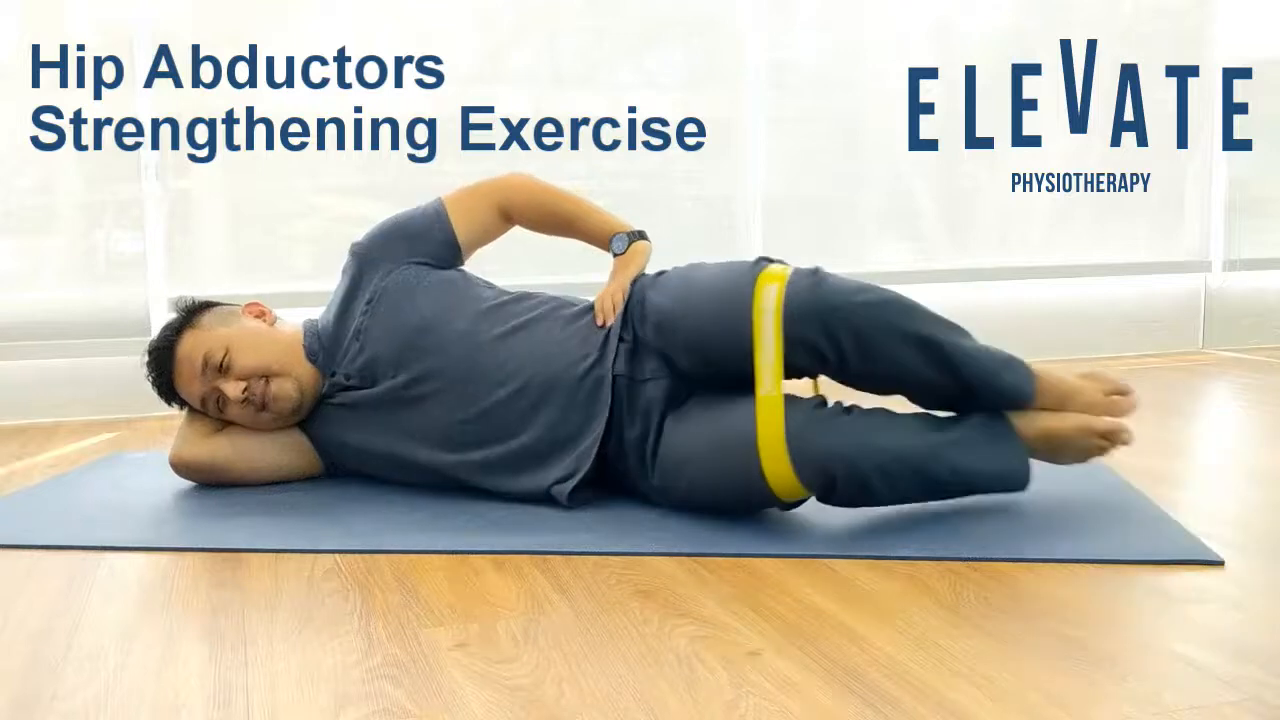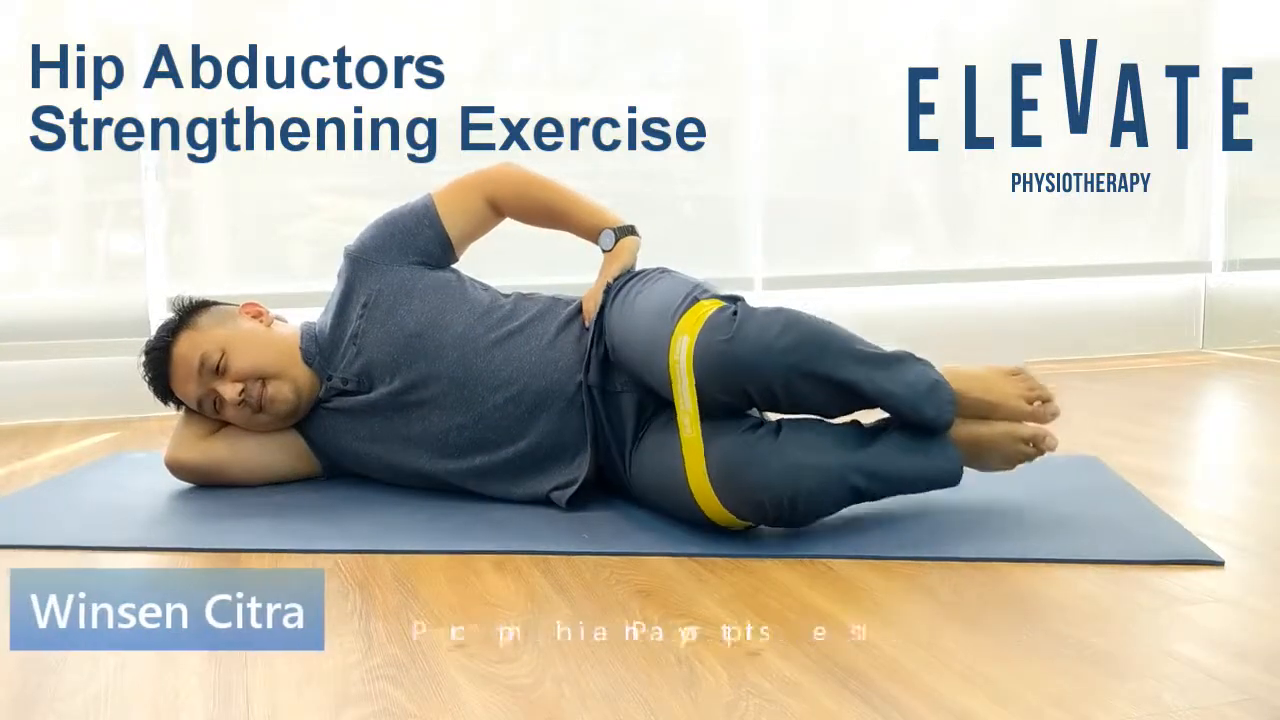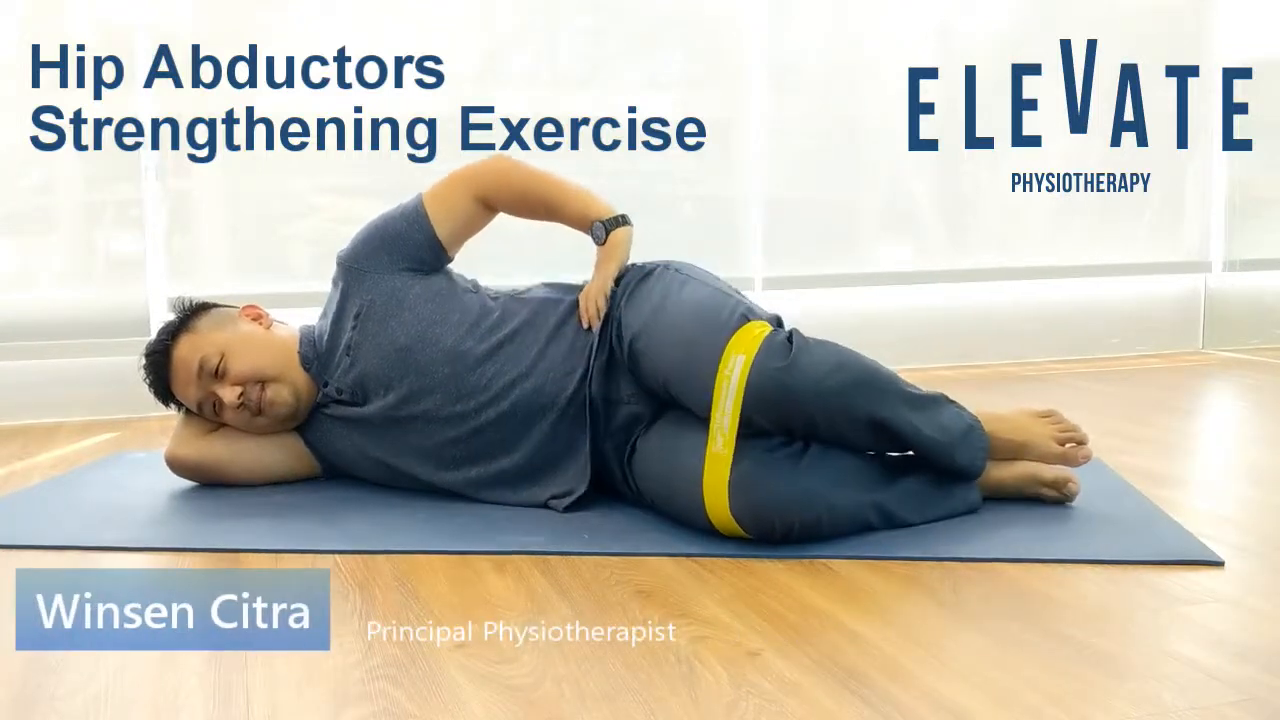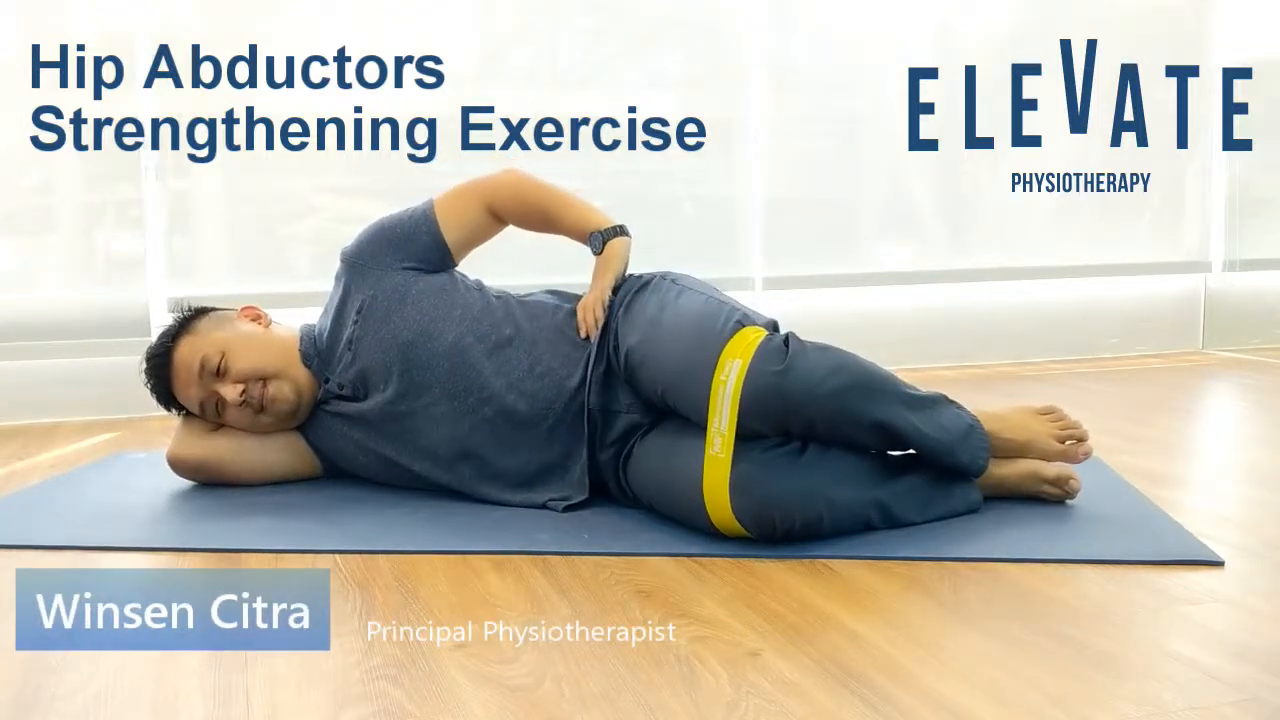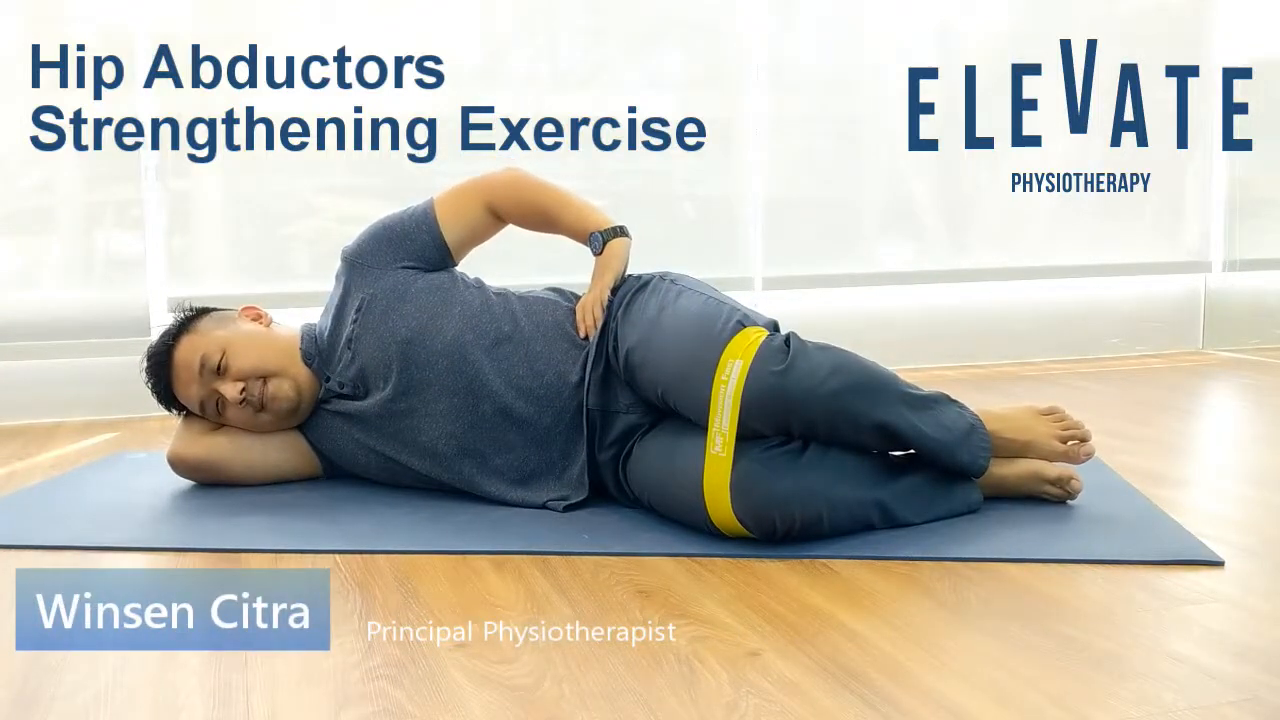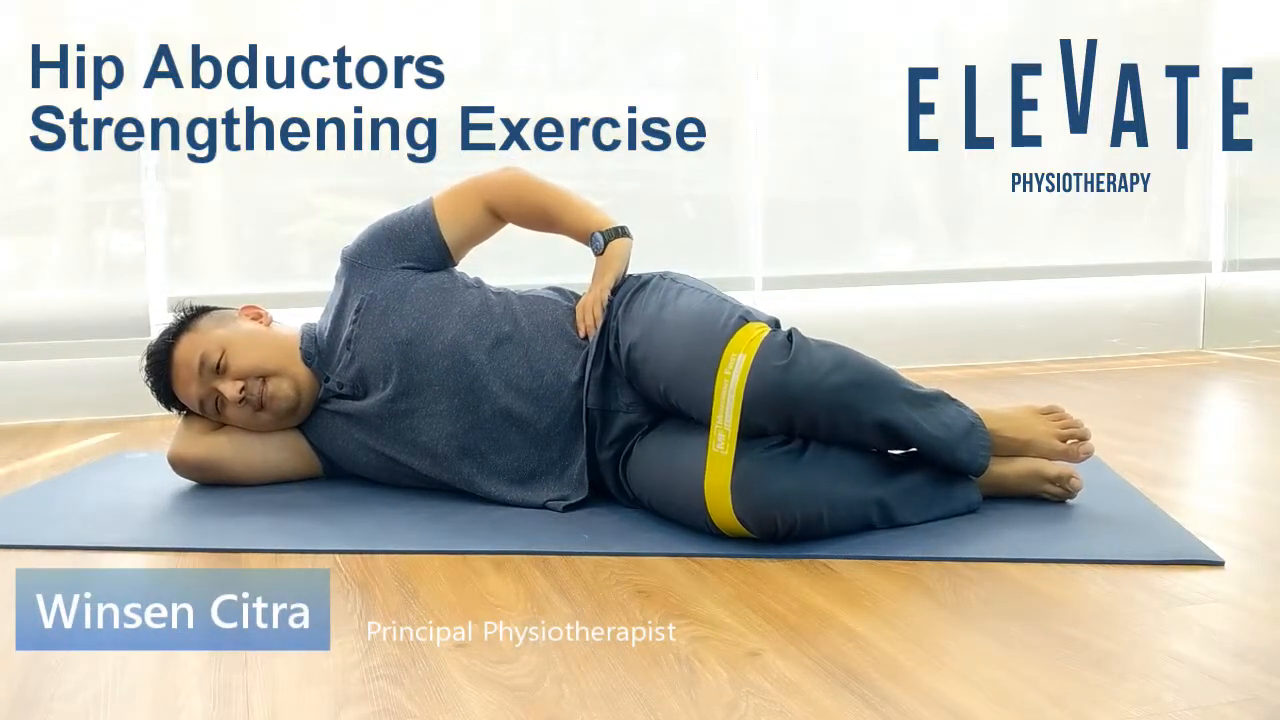
dt=0.7s
person 1, frame 1
left shoulder: (375, 270)
right shoulder: (329, 436)
left elbow: (509, 191)
left wrist: (627, 243)
left hip: (641, 337)
right hip: (644, 454)
left knee: (808, 310)
right knee: (821, 446)
left ankle: (1028, 389)
right ankle: (1021, 445)
person 1, frame 2
left shoulder: (369, 269)
right shoulder: (326, 436)
left elbow: (499, 182)
left wrist: (616, 236)
left hip: (626, 324)
right hip: (624, 452)
left knee: (726, 350)
right knee: (754, 475)
left ankle: (938, 393)
right ankle: (950, 446)
person 1, frame 3
left shoulder: (367, 271)
right shoulder: (327, 438)
left elbow: (488, 176)
left wrist: (608, 228)
left hip: (634, 323)
right hip: (628, 449)
left knee: (774, 380)
right knee: (765, 500)
left ankle: (970, 434)
right ankle: (978, 480)
person 1, frame 4
left shoulder: (370, 268)
right shoulder: (327, 437)
left elbow: (501, 188)
left wrist: (609, 239)
left hip: (634, 329)
right hip: (620, 454)
left knee: (772, 381)
right knee: (758, 500)
left ankle: (973, 431)
right ankle: (980, 480)
person 1, frame 5
left shoulder: (369, 270)
right shoulder: (327, 438)
left elbow: (500, 187)
left wrist: (607, 240)
left hip: (629, 331)
right hip: (619, 454)
left knee: (774, 379)
right knee: (758, 498)
left ankle: (974, 430)
right ankle: (980, 480)
person 1, frame 6
left shoulder: (368, 268)
right shoulder: (329, 438)
left elbow: (499, 186)
left wrist: (608, 238)
left hip: (628, 334)
right hip: (619, 454)
left knee: (772, 378)
right knee: (760, 497)
left ankle: (973, 431)
right ankle: (977, 478)
